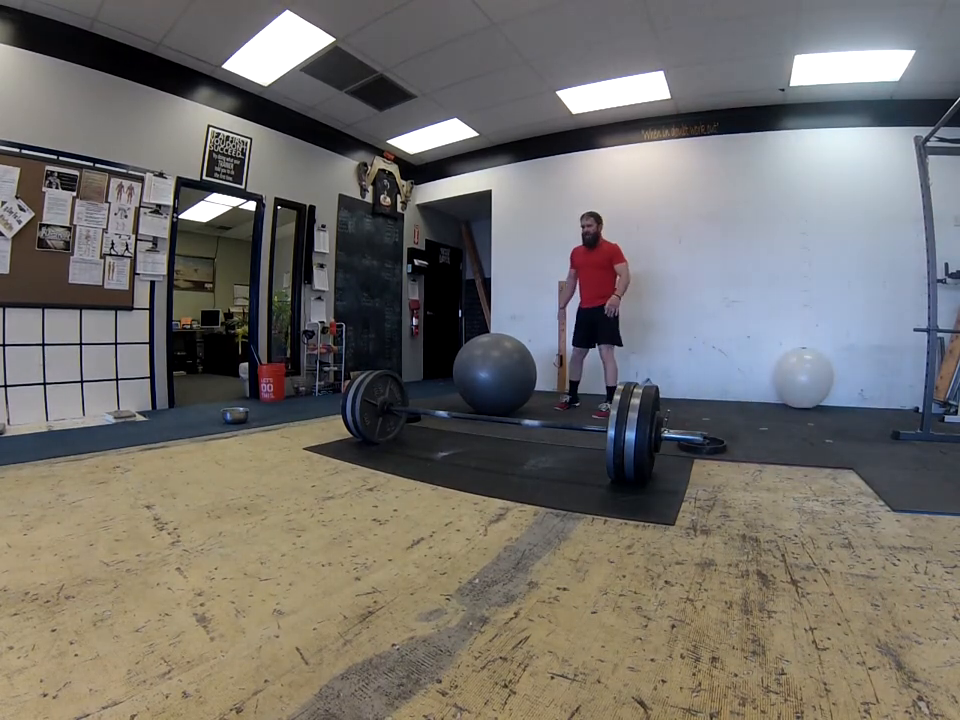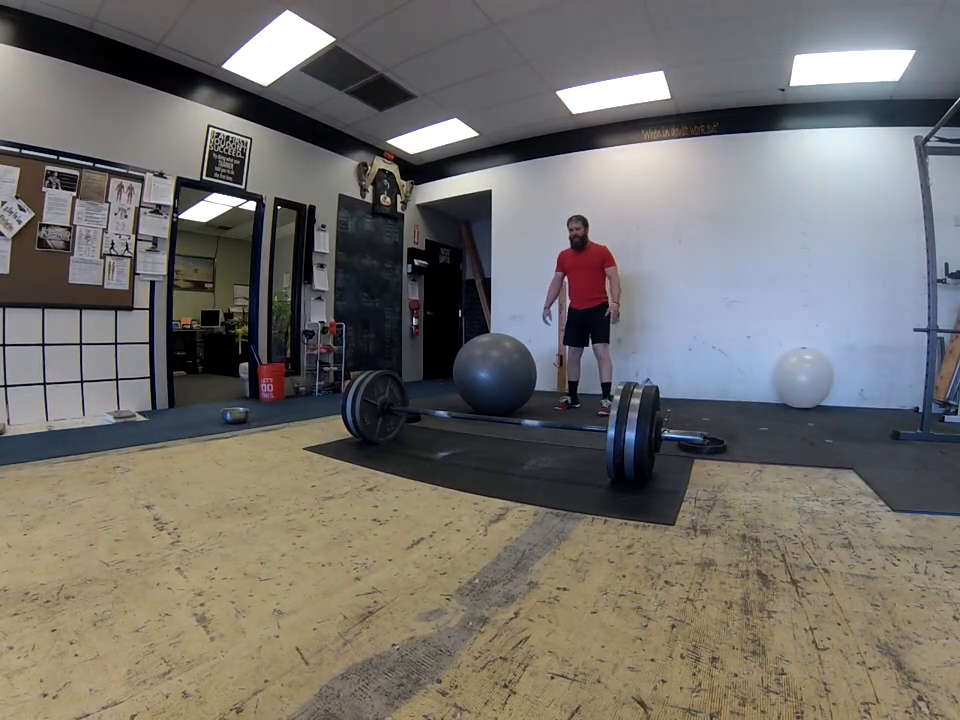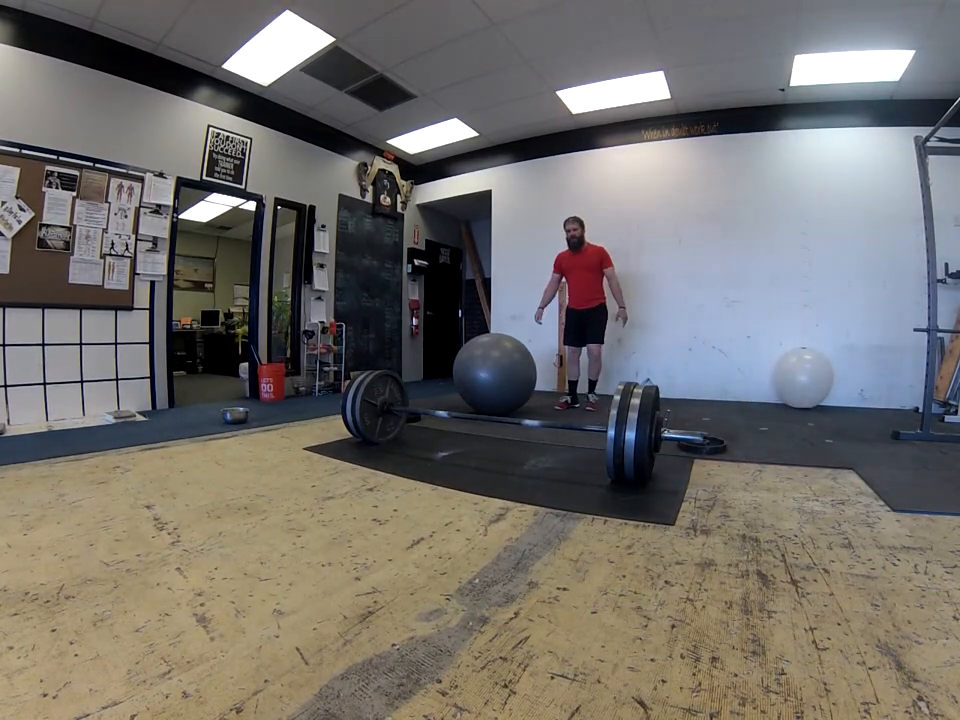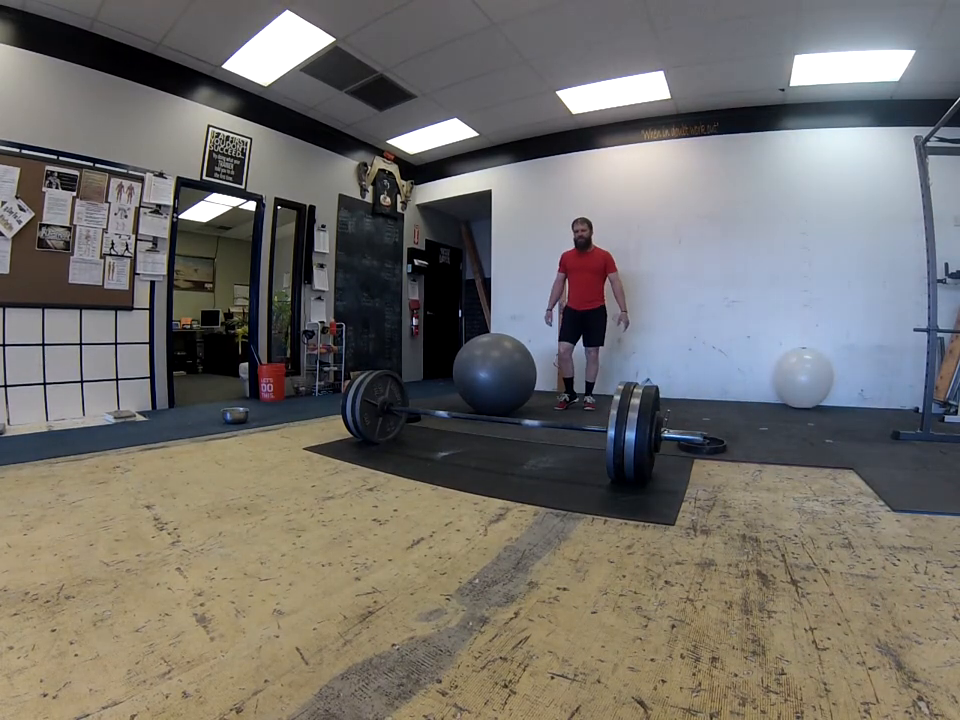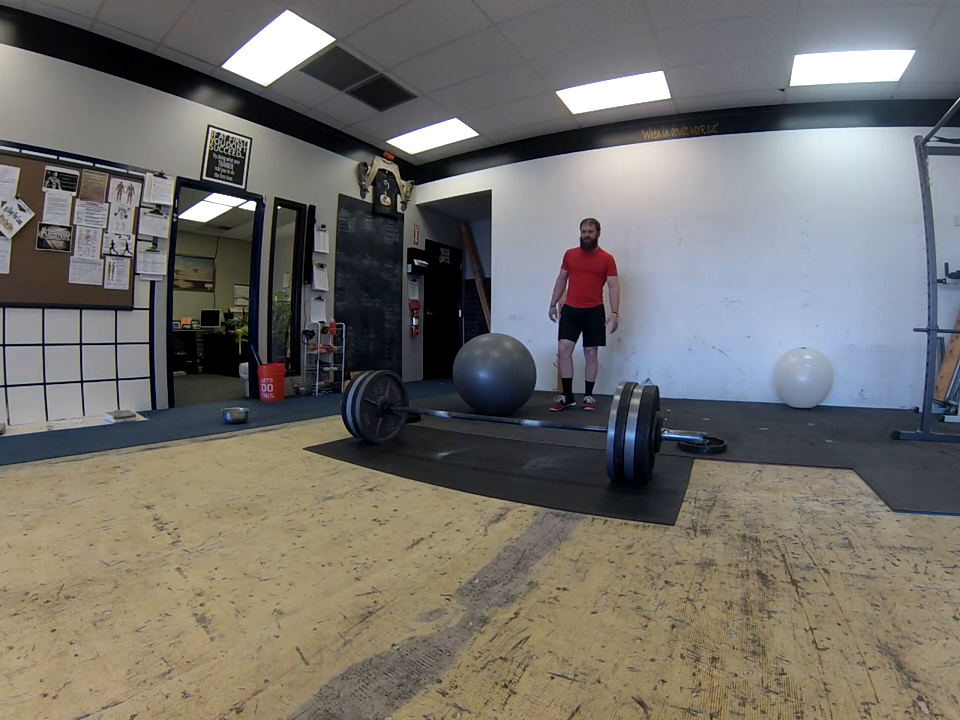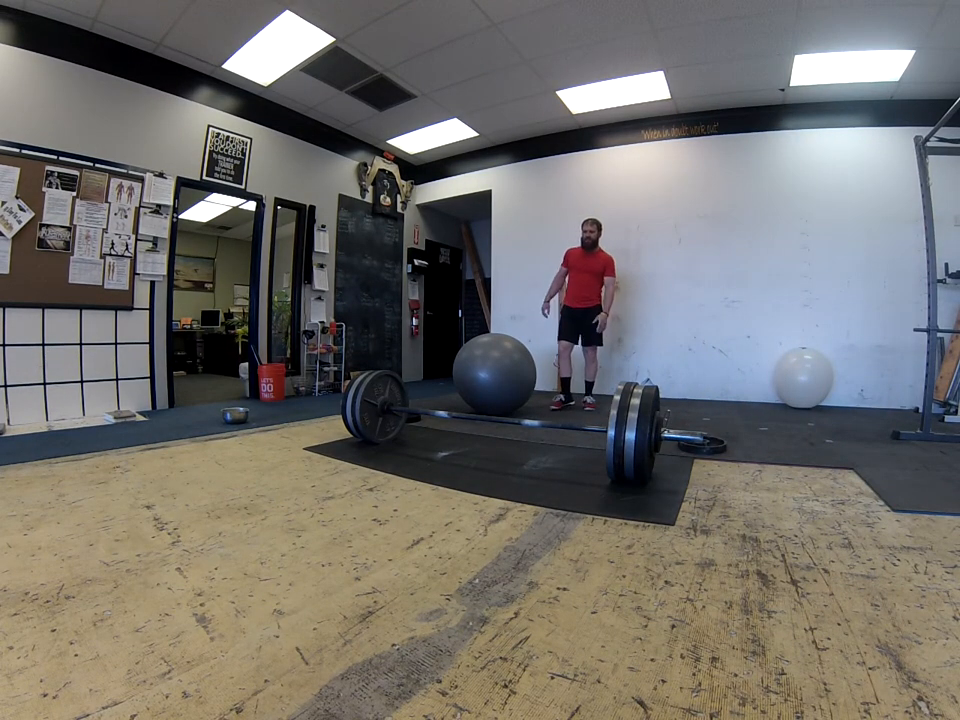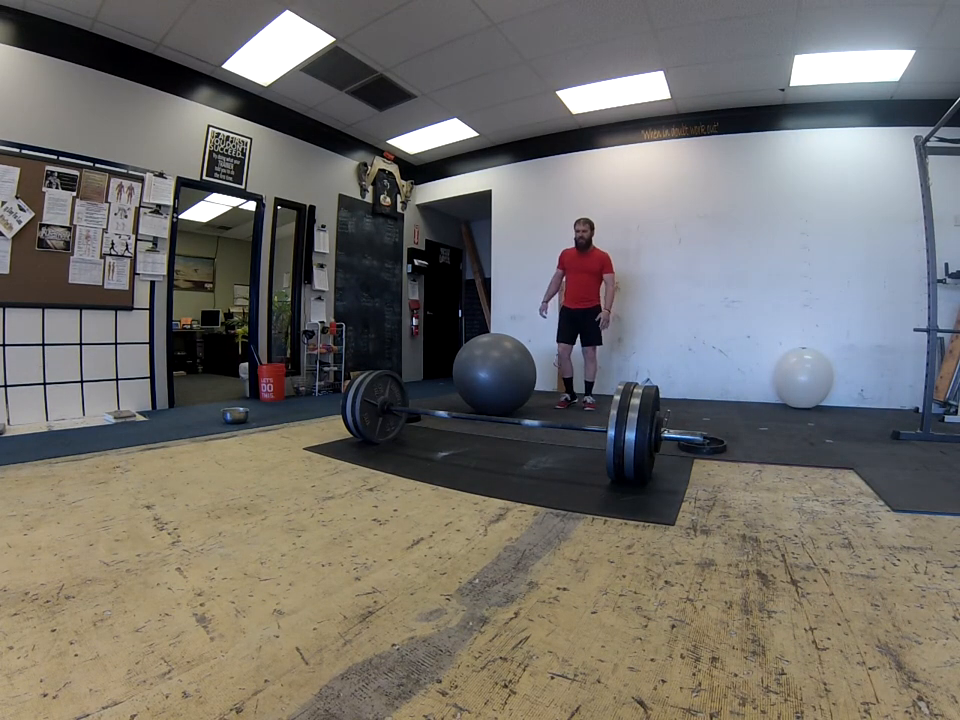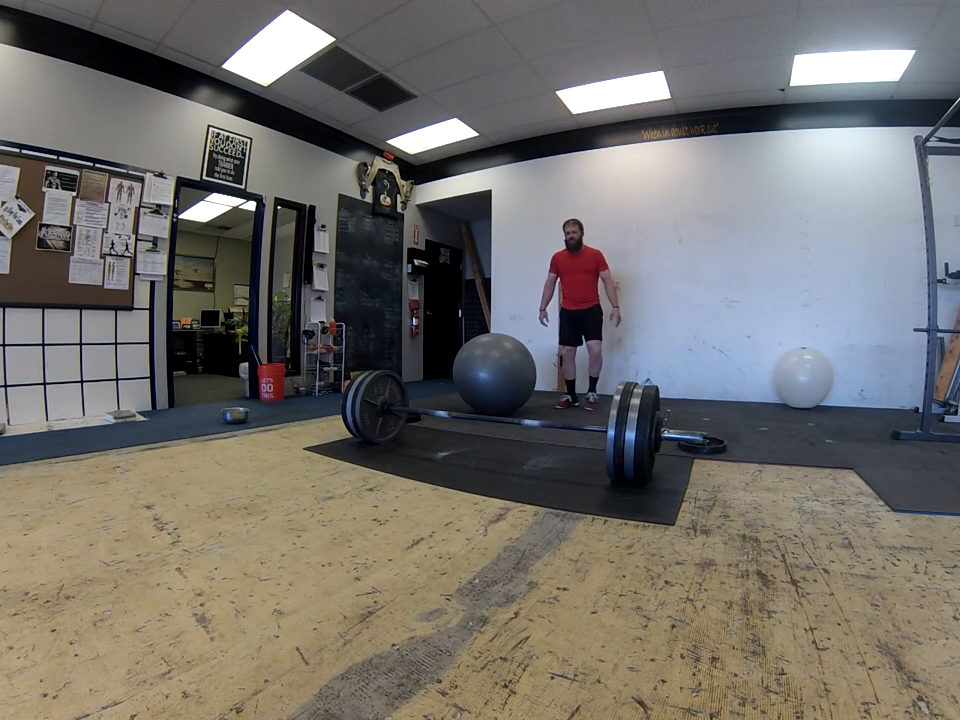
dt=0.2s
person 1, frame 1
left shoulder: (611, 249)
right shoulder: (576, 252)
left elbow: (624, 276)
right elbow: (571, 280)
left wrist: (617, 296)
right wrist: (562, 305)
left hip: (605, 310)
right hip: (584, 310)
left knee: (606, 354)
right knee: (577, 355)
left ankle: (609, 402)
right ankle: (572, 397)
person 1, frame 2
left shoulder: (601, 252)
right shoulder: (564, 256)
left elbow: (614, 278)
right elbow: (557, 282)
left wrist: (615, 302)
right wrist: (547, 306)
left hip: (598, 310)
right hip: (575, 311)
left knee: (601, 352)
right knee: (573, 354)
left ankle: (606, 399)
right ankle: (572, 397)
person 1, frame 3
left shoulder: (599, 252)
right shoulder: (561, 258)
left elbow: (612, 279)
right elbow: (553, 284)
left wrist: (621, 306)
right wrist: (541, 307)
left hip: (596, 309)
right hip: (573, 311)
left knee: (594, 351)
right knee: (572, 354)
left ankle: (592, 393)
right ankle: (572, 396)
person 1, frame 4
left shoulder: (604, 256)
right shoulder: (566, 257)
left elbow: (616, 284)
right elbow: (559, 283)
left wrist: (623, 311)
right wrist: (549, 308)
left hip: (596, 312)
right hip: (572, 311)
left knee: (592, 354)
right knee: (564, 351)
left ankle: (588, 396)
right ankle: (569, 393)
person 1, frame 5
left shoulder: (607, 259)
right shoulder: (570, 255)
left elbow: (613, 287)
right elbow: (562, 280)
left wrist: (614, 313)
right wrist: (553, 304)
left hip: (594, 311)
right hip: (570, 309)
left knee: (591, 353)
right knee: (564, 349)
left ankle: (588, 396)
right ankle: (567, 396)
person 1, frame 6
left shoulder: (606, 259)
right shoulder: (570, 254)
left elbow: (609, 288)
right elbow: (560, 277)
left wrist: (604, 313)
right wrist: (547, 299)
left hip: (592, 311)
right hip: (569, 309)
left knee: (590, 353)
right knee: (563, 349)
left ankle: (588, 396)
right ankle: (565, 395)
person 1, frame 7
left shoulder: (602, 257)
right shoulder: (566, 255)
left elbow: (610, 285)
right elbow: (557, 278)
left wrist: (606, 310)
right wrist: (545, 301)
left hip: (591, 311)
right hip: (568, 310)
left knee: (589, 353)
right knee: (563, 351)
left ankle: (588, 395)
right ankle: (569, 394)
person 1, frame 8
left shoulder: (595, 255)
right shoulder: (558, 258)
left elbow: (608, 281)
right elbow: (550, 283)
left wrist: (615, 307)
right wrist: (543, 308)
left hip: (591, 310)
right hip: (568, 312)
left knee: (595, 350)
right knee: (566, 353)
left ankle: (591, 392)
right ankle: (571, 395)
